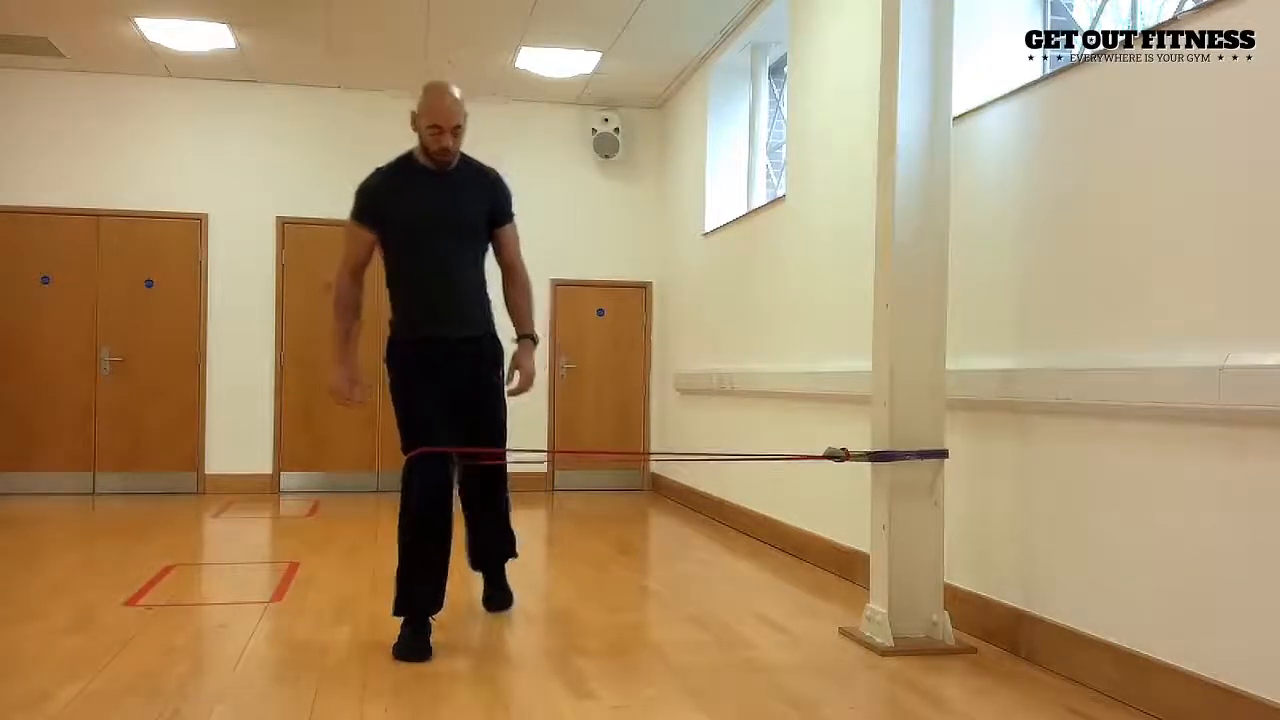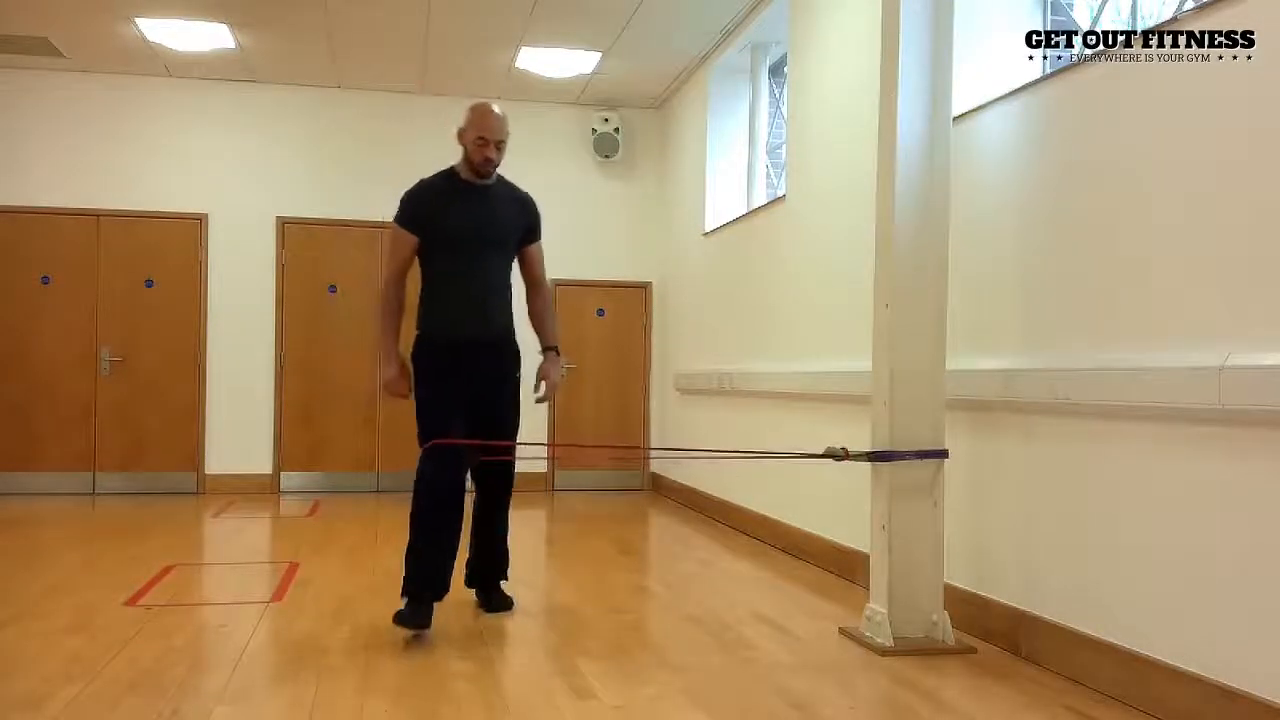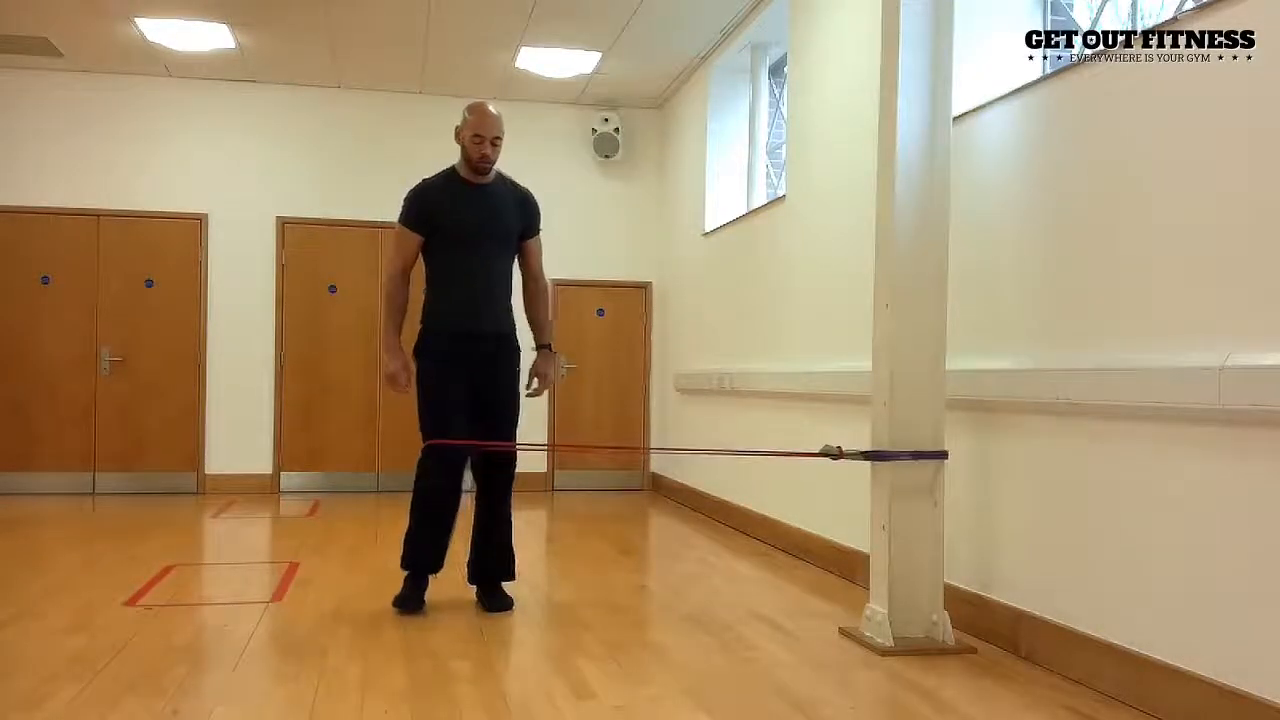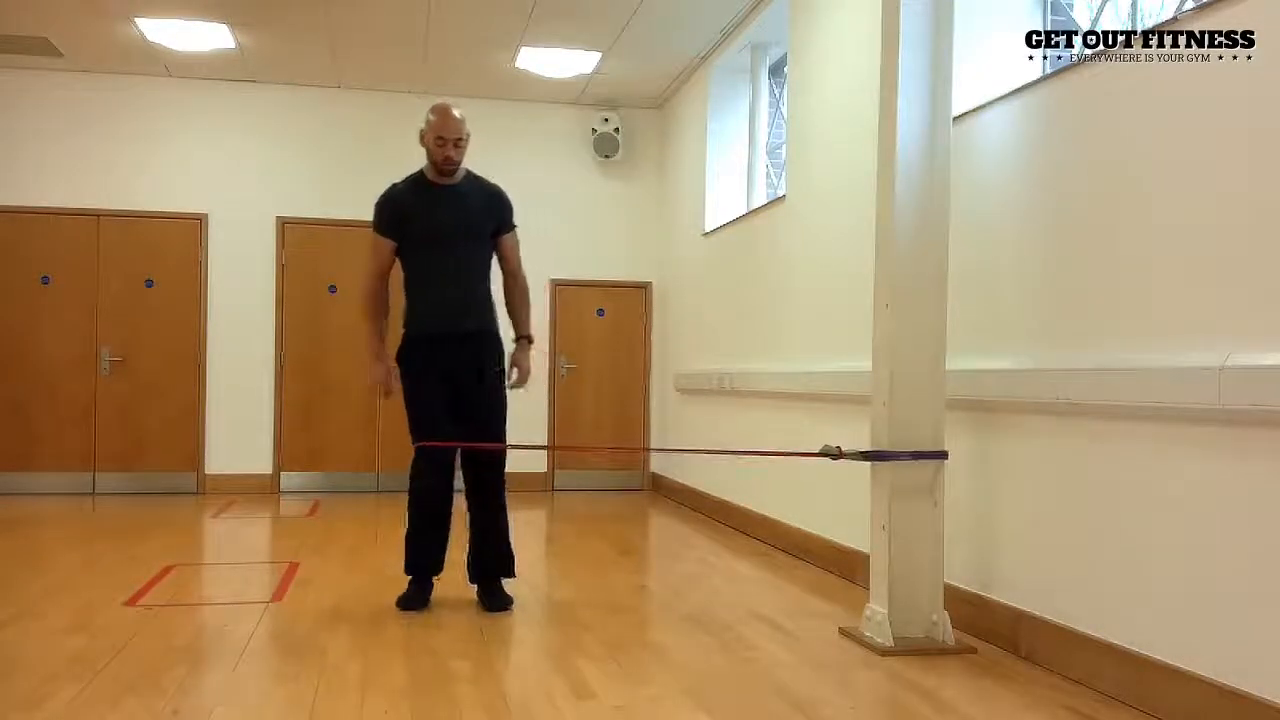
dt=0.4s
person 1, frame 1
left shoulder: (488, 185)
right shoulder: (381, 188)
left elbow: (513, 269)
right elbow: (350, 275)
left wrist: (526, 341)
right wrist: (344, 357)
left hip: (478, 348)
right hip: (413, 353)
left knee: (486, 469)
right knee: (427, 479)
left ankle: (493, 567)
right ankle: (416, 615)
person 1, frame 2
left shoulder: (520, 205)
right shoulder: (425, 198)
left elbow: (536, 285)
right elbow: (394, 278)
left wrist: (551, 352)
right wrist: (390, 354)
left hip: (499, 355)
right hip: (438, 355)
left knee: (496, 472)
right knee: (442, 468)
left ankle: (486, 578)
right ankle: (421, 594)
person 1, frame 3
left shoulder: (520, 202)
right shoulder: (428, 197)
left elbow: (535, 282)
right elbow: (398, 275)
left wrist: (545, 349)
right wrist: (392, 348)
left hip: (500, 349)
right hip: (441, 348)
left knee: (497, 466)
right knee: (442, 459)
left ankle: (489, 577)
right ankle: (417, 573)
person 1, frame 4
left shoulder: (492, 198)
right shoulder: (397, 201)
left elbow: (513, 274)
right elbow: (378, 282)
left wrist: (523, 340)
right wrist: (379, 353)
left hip: (482, 348)
right hip: (423, 350)
left knee: (487, 462)
right knee: (432, 464)
left ankle: (490, 576)
right ankle: (421, 576)
